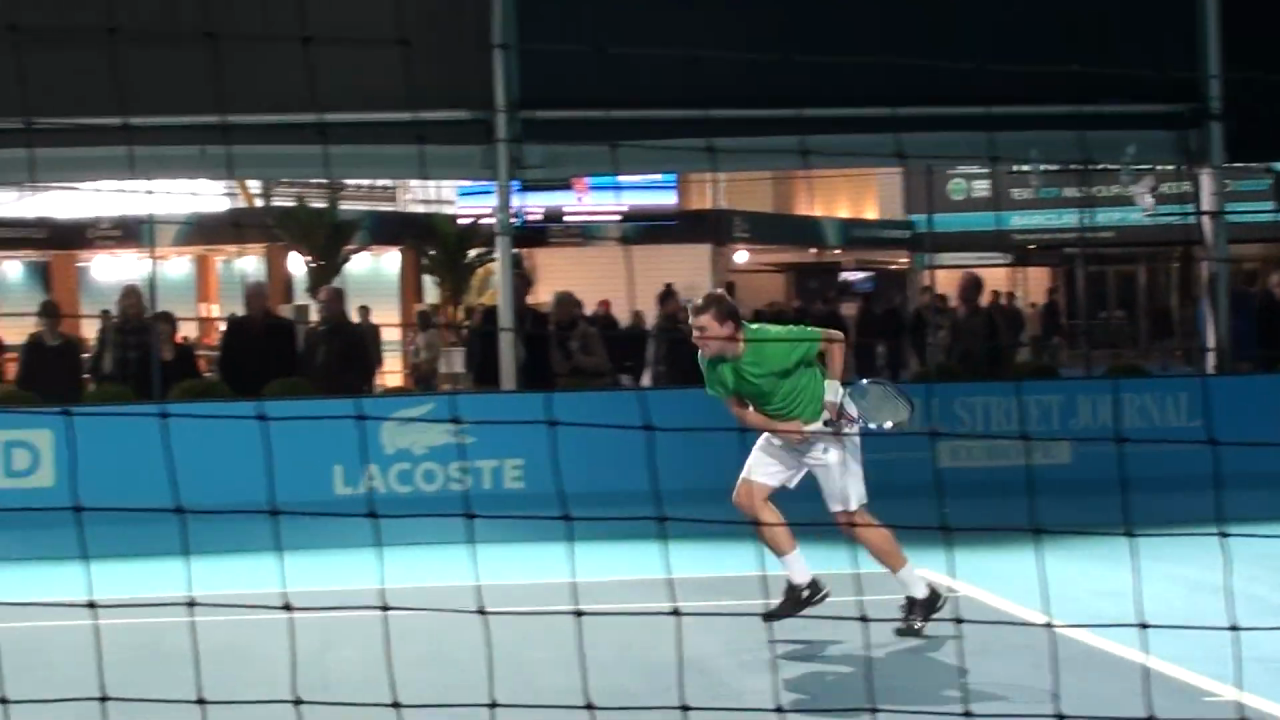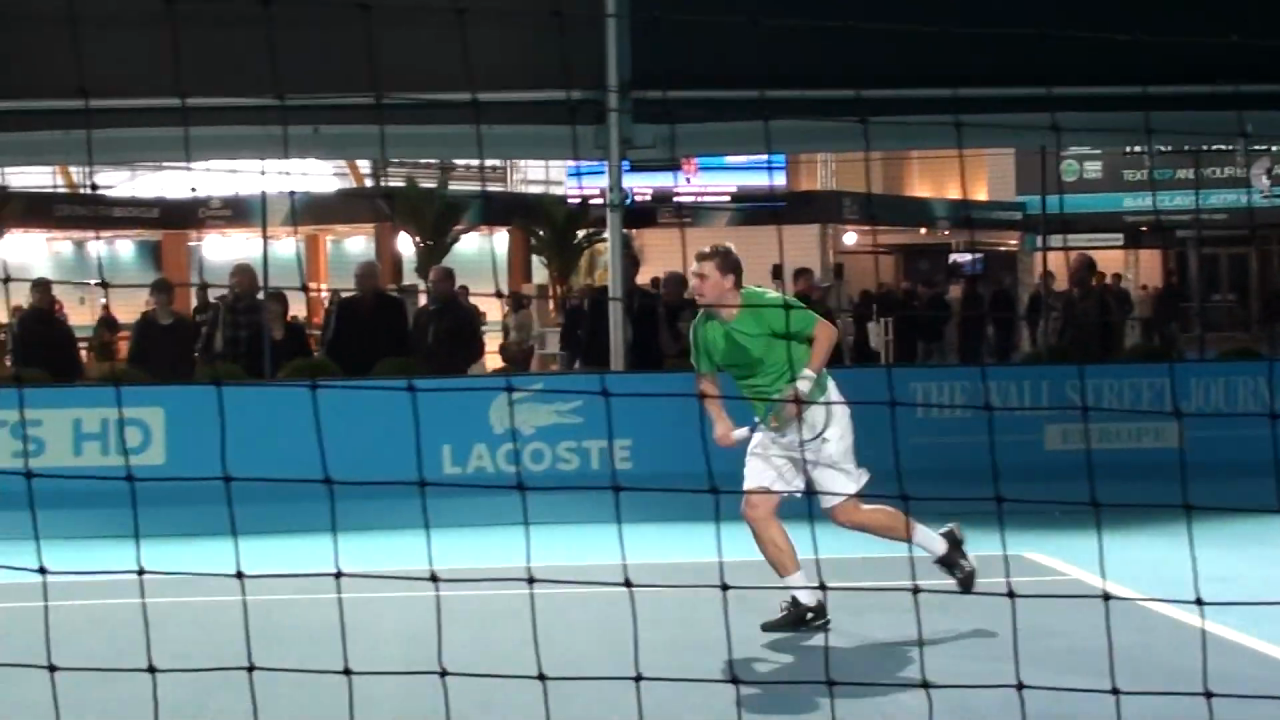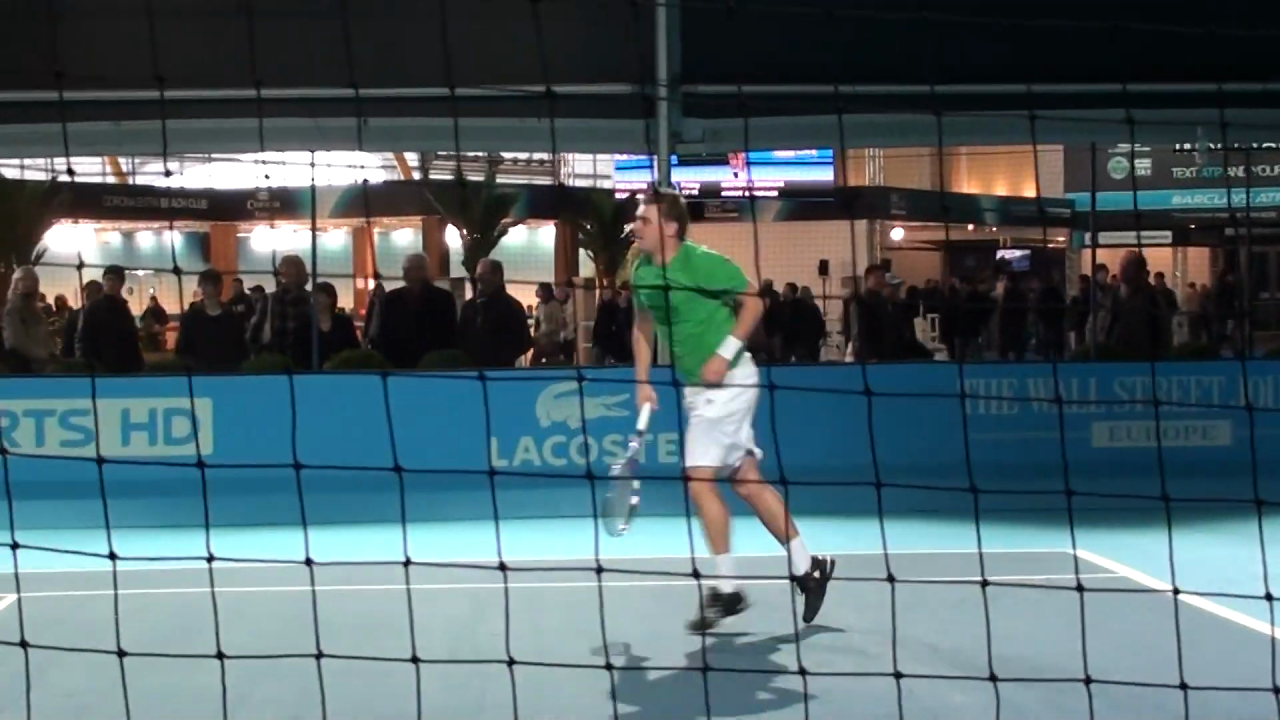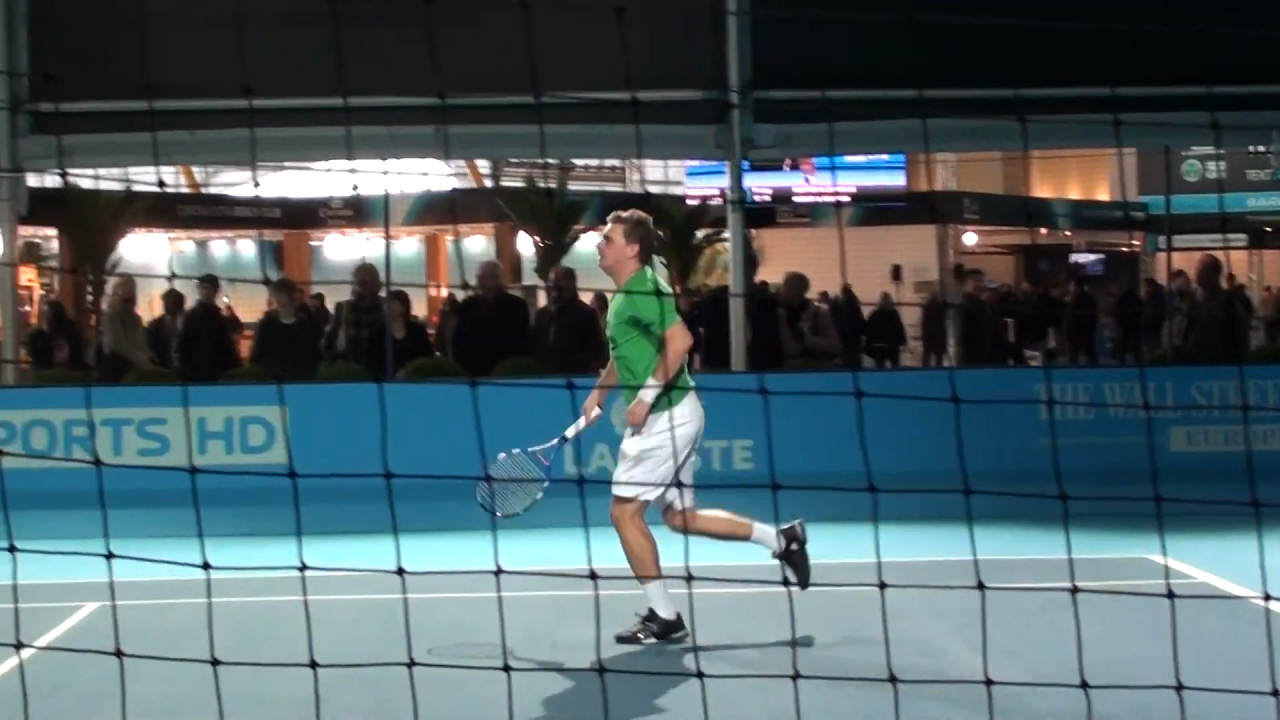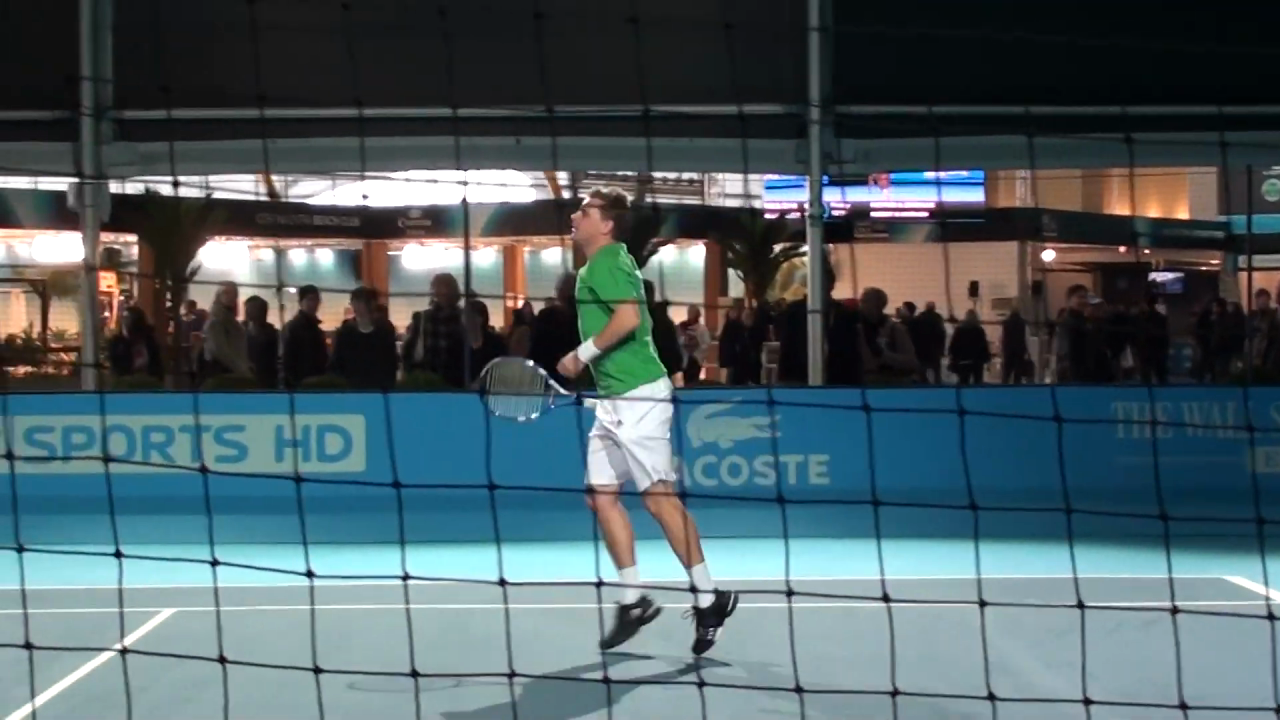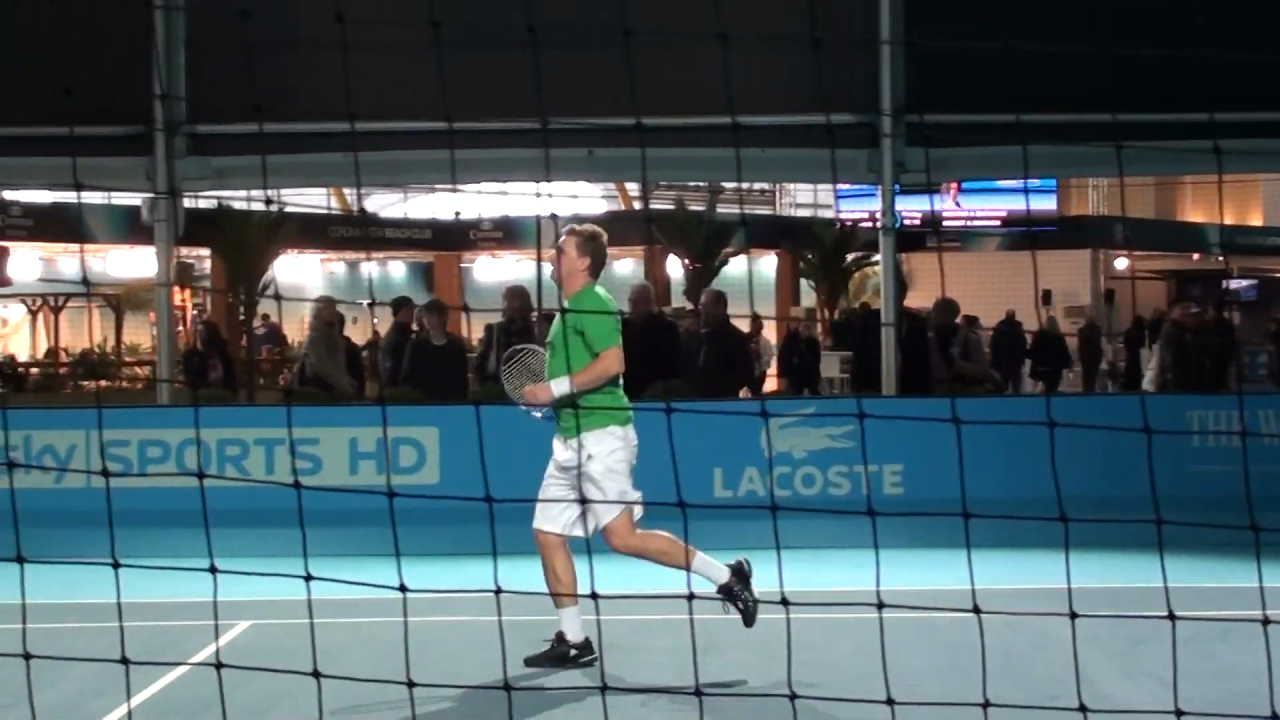
dt=0.2s
person 1, frame 1
left shoulder: (779, 339)
right shoulder: (710, 361)
left elbow: (833, 339)
right elbow: (738, 408)
left wrist: (834, 394)
right wrist: (778, 426)
left hip: (825, 425)
right hip: (784, 431)
left knee: (850, 518)
right knee: (746, 497)
left ankle: (922, 595)
right ankle: (803, 583)
person 1, frame 2
left shoulder: (772, 306)
right shoulder: (703, 328)
left elbow: (826, 331)
right elbow: (706, 381)
left wrist: (804, 384)
right wrist: (719, 419)
left hip: (819, 412)
right hip: (773, 426)
left knee: (846, 513)
right knee: (756, 511)
left ankle: (944, 547)
right ankle: (807, 603)
person 1, frame 3
left shoulder: (706, 263)
right shoulder: (642, 271)
left elbow: (754, 303)
right elbow: (643, 328)
left wrist: (725, 353)
right wrist: (643, 382)
left hip: (728, 384)
right hip: (697, 390)
left knee: (699, 483)
right knee: (749, 482)
left ankle: (725, 588)
right ankle: (806, 568)
person 1, frame 4
left shoulder: (645, 289)
right shoulder: (623, 294)
left elbow: (680, 341)
left wrist: (647, 395)
right wrist: (598, 390)
left hip: (667, 415)
right hip: (658, 416)
left knee: (624, 511)
right knee: (681, 518)
left ankle: (664, 616)
right ankle: (781, 540)
person 1, frame 5
left shoulder: (605, 264)
right shoulder: (608, 264)
left elbow: (628, 318)
left wrist: (582, 354)
left hip: (636, 397)
right hip: (616, 400)
left knee: (660, 498)
right knee: (601, 497)
left ankle: (709, 598)
right ankle: (633, 599)
person 1, frame 6
left shoulder: (592, 303)
right shoulder: (572, 308)
left elbow: (612, 363)
left wrist: (556, 388)
left hip: (600, 437)
right hip: (572, 440)
left knee: (620, 535)
right knee: (548, 535)
left ankle: (726, 577)
right ankle: (573, 641)
